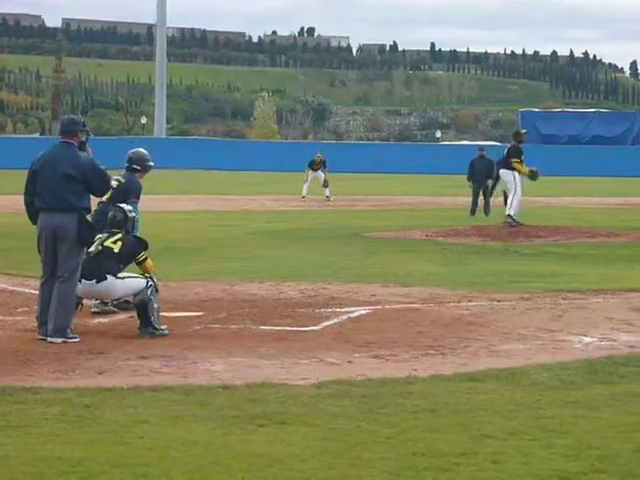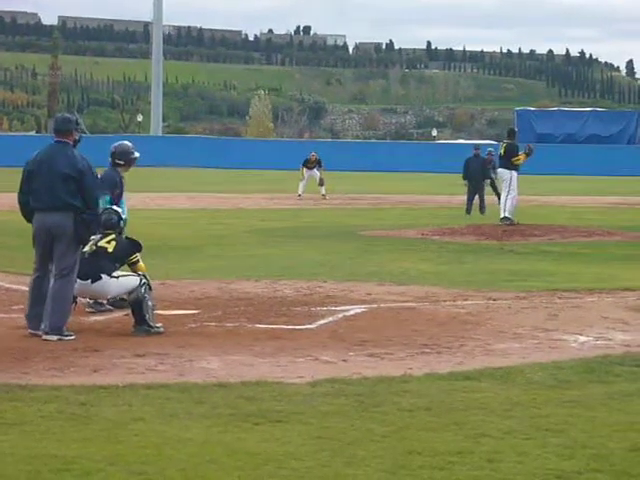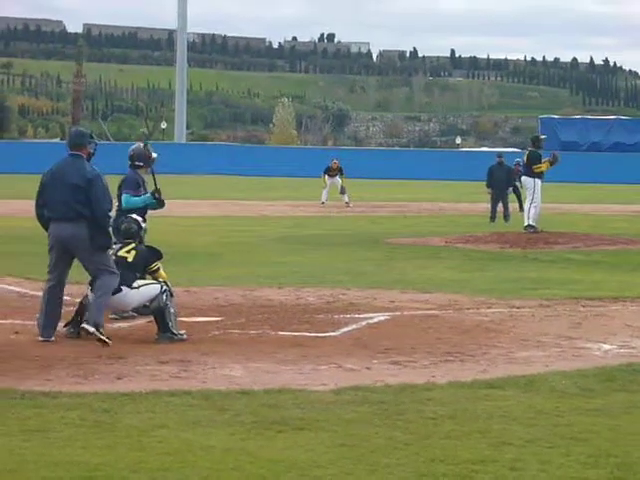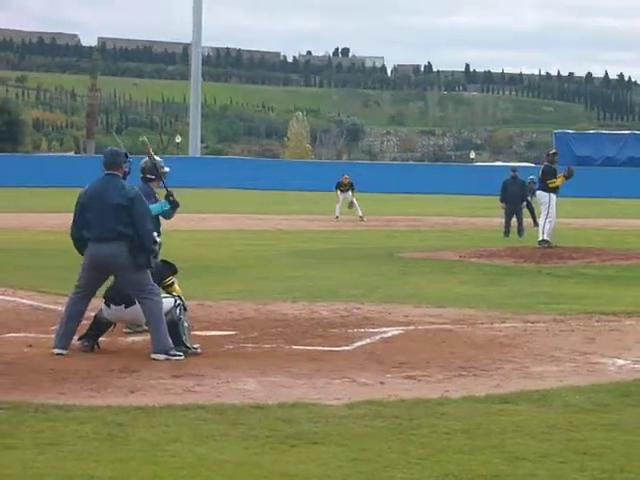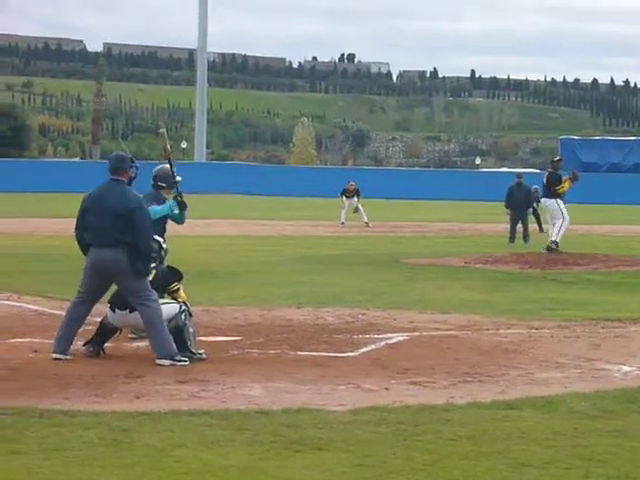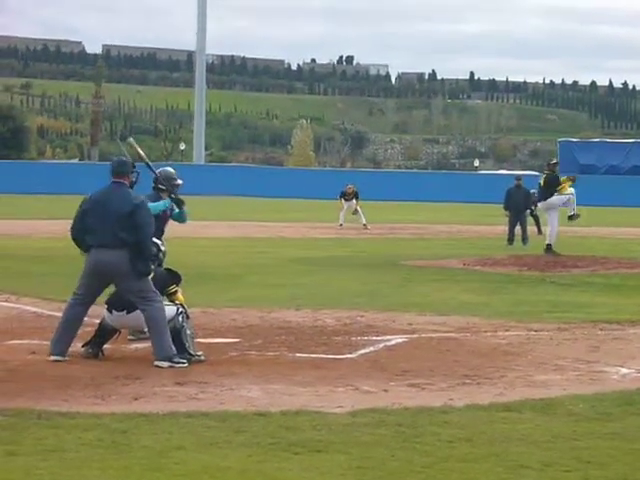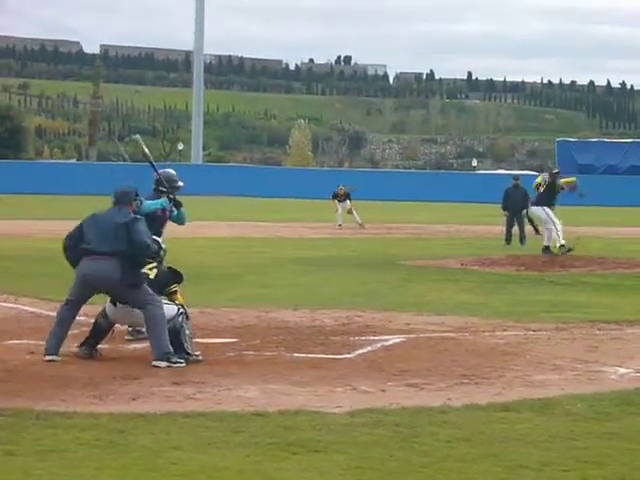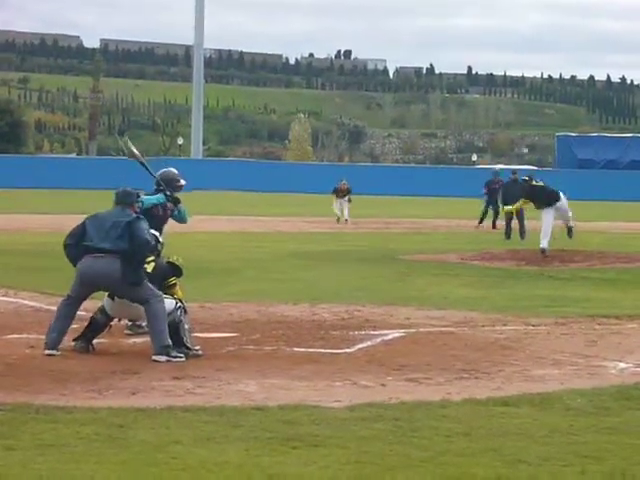
dt=0.5s
person 1, frame 1
left shoulder: (41, 159)
right shoulder: (83, 161)
left elbow: (29, 195)
right elbow: (103, 188)
left wrist: (37, 220)
left hip: (45, 220)
right hip: (71, 221)
left knee: (48, 274)
right knee: (67, 275)
left ankle: (44, 327)
right ankle: (59, 330)
person 1, frame 2
left shoulder: (36, 159)
right shoulder: (79, 161)
left elbow: (24, 195)
right elbow: (92, 198)
left wrist: (32, 218)
right wrist: (89, 222)
left hip: (41, 219)
right hip: (68, 220)
left knee: (41, 271)
right knee: (64, 273)
left ankle: (34, 322)
right ankle: (54, 328)
person 1, frame 3
left shoulder: (51, 172)
right shoulder: (90, 173)
left elbow: (40, 206)
right elbow: (102, 209)
right wrist: (103, 233)
left hip: (56, 230)
right hip: (82, 231)
left knee: (55, 280)
right knee: (107, 274)
left ankle: (45, 331)
right ankle: (94, 321)
person 1, frame 4
left shoulder: (87, 192)
right shoulder: (130, 192)
left elbow: (76, 229)
right elbow: (144, 227)
left wrist: (85, 251)
right wrist: (149, 252)
left hip: (95, 250)
right hip: (123, 251)
left knee: (80, 295)
right knee: (150, 295)
left ankle: (61, 344)
right ankle: (162, 348)
person 1, frame 5
left shoulder: (92, 196)
right shoulder: (133, 199)
left elbow: (80, 231)
right elbow: (144, 236)
right wrist: (146, 261)
left hip: (96, 256)
right hip: (124, 257)
left knee: (82, 301)
right knee: (148, 302)
left ankle: (60, 348)
right ankle: (166, 353)
person 1, frame 6
left shoulder: (92, 199)
right shoulder: (136, 201)
left elbow: (76, 232)
right elbow: (145, 236)
right wrist: (145, 262)
left hip: (96, 258)
right hip: (124, 259)
left knee: (78, 302)
right knee: (151, 302)
left ankle: (57, 350)
right ankle: (165, 355)
person 1, frame 7
left shoulder: (92, 218)
right shoulder: (133, 220)
left elbow: (69, 244)
right elbow: (143, 245)
right wrist: (150, 254)
left hip: (86, 268)
right hip: (114, 270)
left knee: (70, 305)
right knee: (152, 304)
left ankle: (51, 350)
right ankle: (163, 356)
person 1, frame 8
left shoulder: (94, 218)
right shoulder: (135, 219)
left elbow: (69, 242)
right elbow: (145, 243)
right wrist: (136, 266)
left hip: (87, 266)
right hip: (116, 268)
left knee: (70, 301)
right knee: (153, 299)
left ankle: (51, 345)
right ankle: (162, 350)
person 2, frame 1
left shoulder: (119, 179)
right shoulder: (134, 183)
right elbow: (133, 213)
right wrist: (135, 236)
left hip: (100, 222)
right hip: (106, 224)
left ankle: (116, 299)
right ankle: (100, 302)
person 2, frame 2
left shoulder: (117, 176)
right shoulder: (110, 177)
left elbow: (120, 201)
right elbow: (102, 204)
left wrist: (123, 218)
left ankle: (112, 297)
right ankle: (94, 300)
person 2, frame 3
left shoulder: (139, 178)
right shoulder: (131, 178)
left elbow: (147, 204)
right elbow: (125, 203)
left wrist: (156, 200)
right wrist: (150, 196)
person 2, frame 4
left shoulder: (151, 192)
right shoulder: (144, 190)
left elbow: (165, 214)
left wrist: (172, 207)
right wrist: (165, 203)
right ankle: (133, 321)
person 2, frame 5
left shoulder: (164, 200)
right shoulder: (150, 197)
left elbow: (179, 220)
right elbow: (150, 214)
left wrist: (181, 209)
right wrist: (172, 204)
right ankle: (138, 327)
person 2, frame 6
left shoulder: (166, 203)
right shoulder: (150, 199)
left elbow: (182, 219)
left wrist: (180, 206)
right wrist: (168, 202)
right ankle: (136, 328)
person 2, frame 7
left shoulder: (166, 205)
right shoulder: (150, 200)
left elbow: (181, 221)
right elbow: (142, 208)
left wrist: (179, 208)
right wrist: (165, 201)
right ankle: (133, 328)
person 2, frame 8
left shoulder: (168, 204)
right shoulder: (151, 198)
left elbow: (183, 220)
right elbow: (138, 202)
left wrist: (178, 204)
right wrist: (162, 197)
right ankle: (133, 323)
person 3, frame 1
left shoulder: (99, 238)
right shoulder: (131, 241)
right elbow: (148, 269)
right wrist: (140, 249)
left hip: (82, 286)
right hip: (106, 284)
right knee: (148, 284)
right ankle: (150, 327)
person 3, frame 2
left shoulder: (93, 239)
right shoulder: (124, 243)
right elbow: (141, 270)
right wrist: (137, 260)
left hip: (78, 286)
right hip: (101, 284)
right knee: (141, 281)
right ankle: (144, 325)
person 3, frame 3
left shoulder: (112, 249)
right shoulder: (144, 252)
right elbow: (162, 279)
right hip: (123, 296)
right knee: (162, 288)
left ankle: (73, 327)
right ankle: (168, 332)
person 3, frame 4
right shoulder: (159, 266)
right elbow: (176, 293)
left hip: (112, 310)
right hip: (137, 310)
right knee: (176, 302)
left ankle: (88, 341)
right ankle: (182, 347)
person 3, frame 5
right shoulder: (165, 272)
right elbow: (182, 299)
left hip: (117, 315)
right knee: (181, 309)
left ankle: (93, 346)
right ankle: (188, 352)
person 3, frame 6
right shoulder: (163, 274)
right elbow: (179, 302)
left hip: (113, 316)
right hip: (139, 316)
right knee: (179, 311)
left ankle: (92, 348)
right ankle: (185, 354)
person 3, frame 7
right shoulder: (164, 272)
right elbow: (177, 304)
left hip: (116, 310)
left knee: (107, 314)
right knee: (178, 312)
left ankle: (87, 347)
right ankle: (183, 353)
person 3, frame 8
right shoulder: (163, 266)
right elbow: (177, 295)
left hip: (114, 304)
left knee: (105, 310)
right knee: (177, 306)
left ankle: (83, 341)
right ankle: (182, 348)
